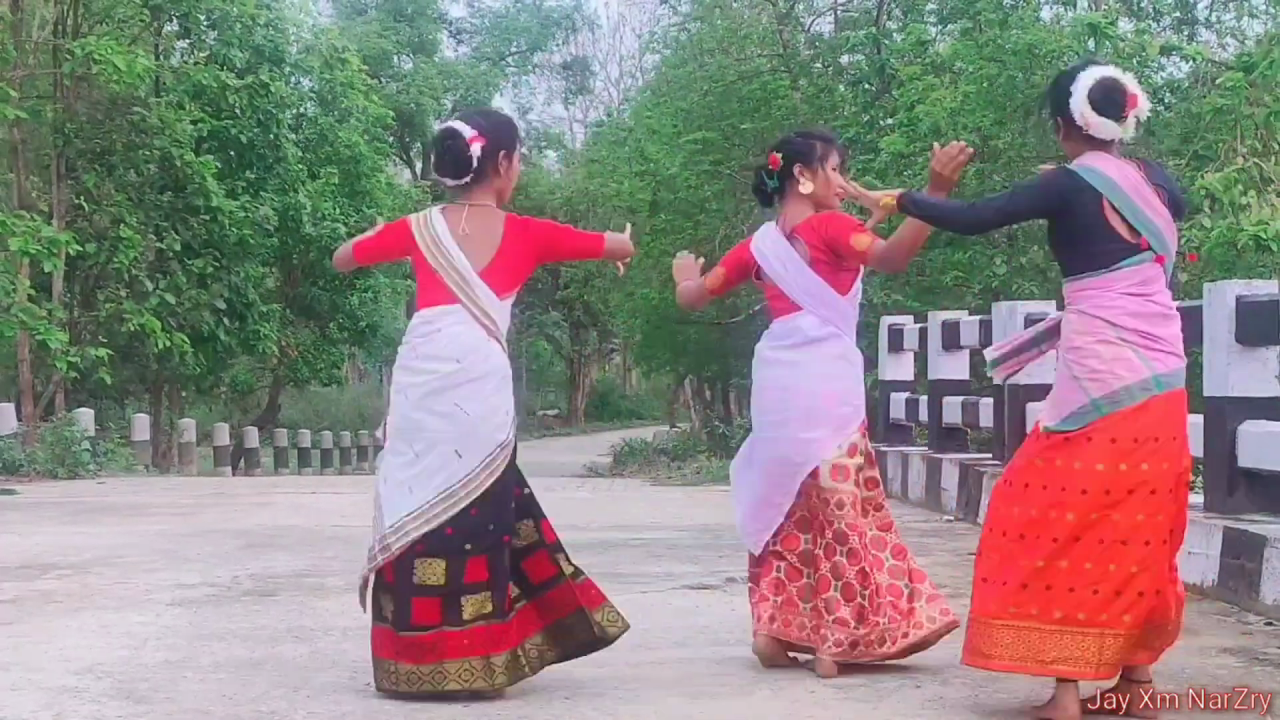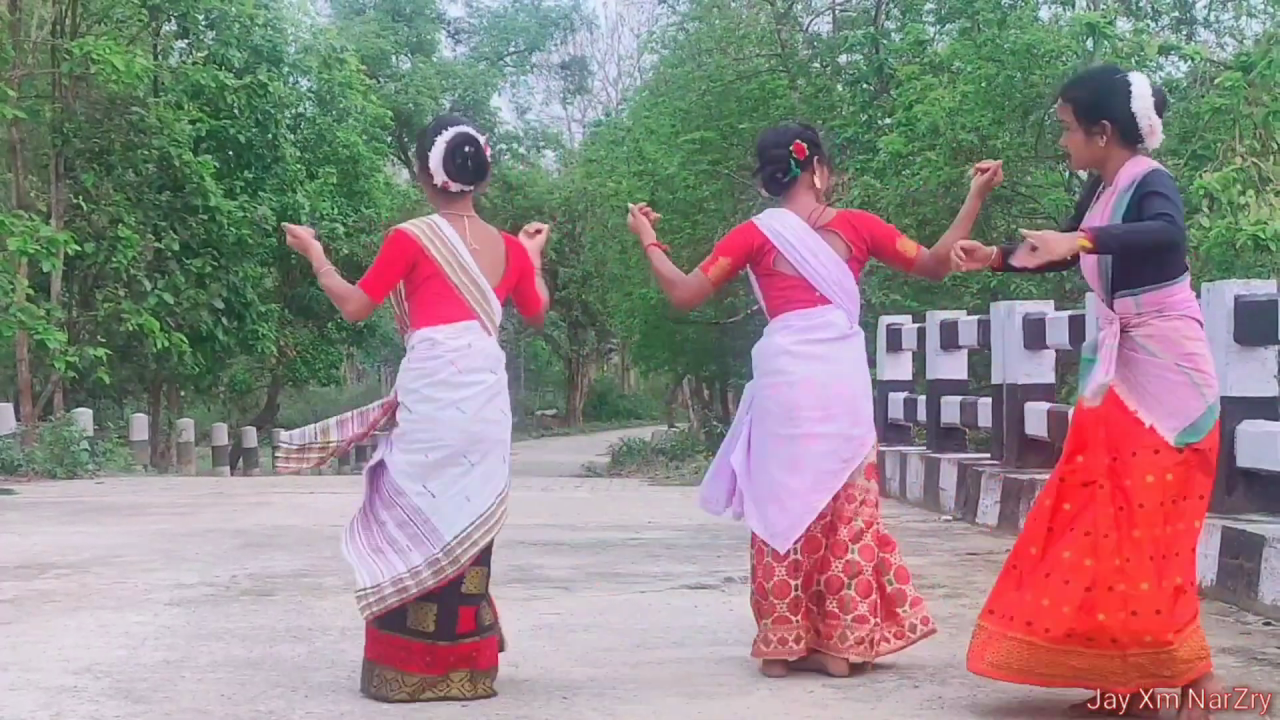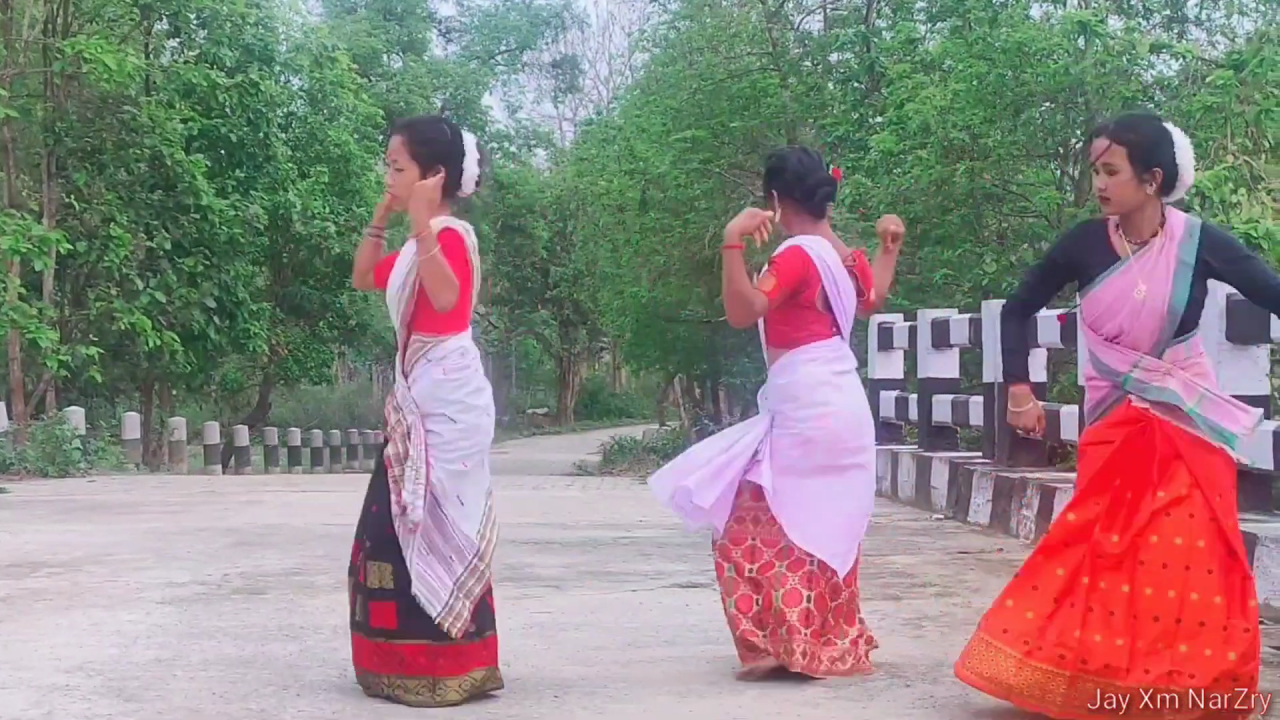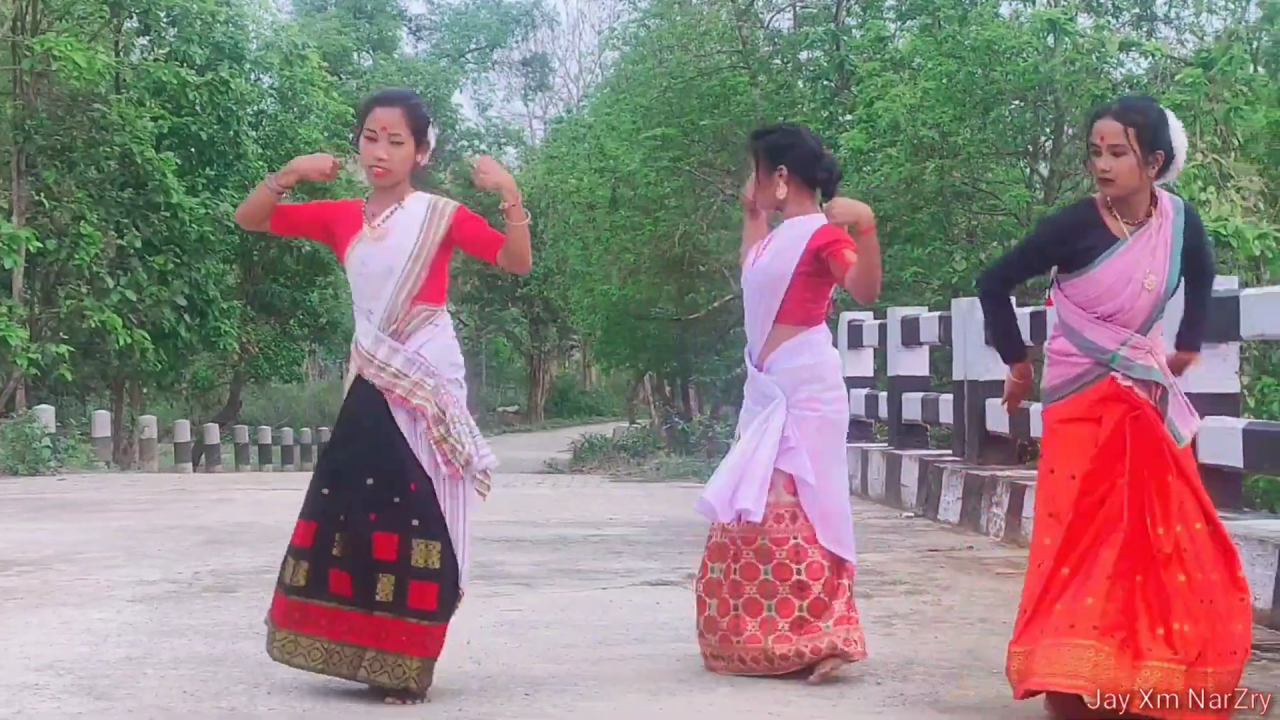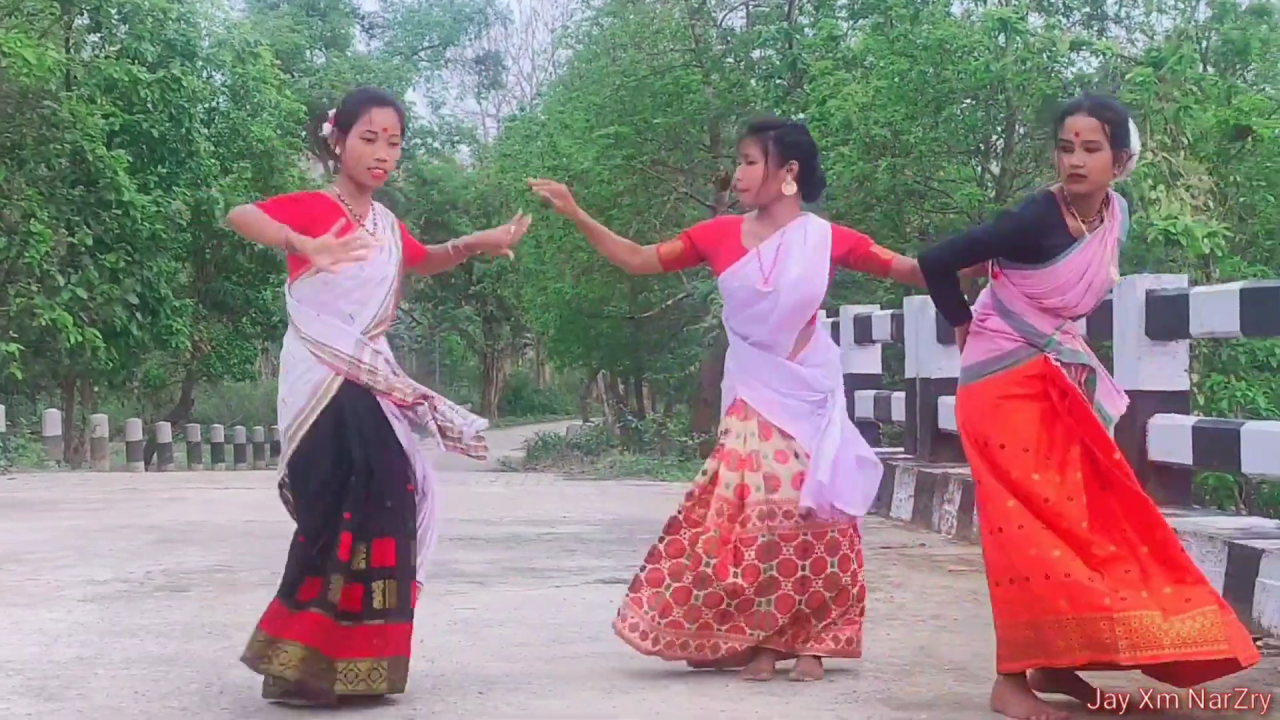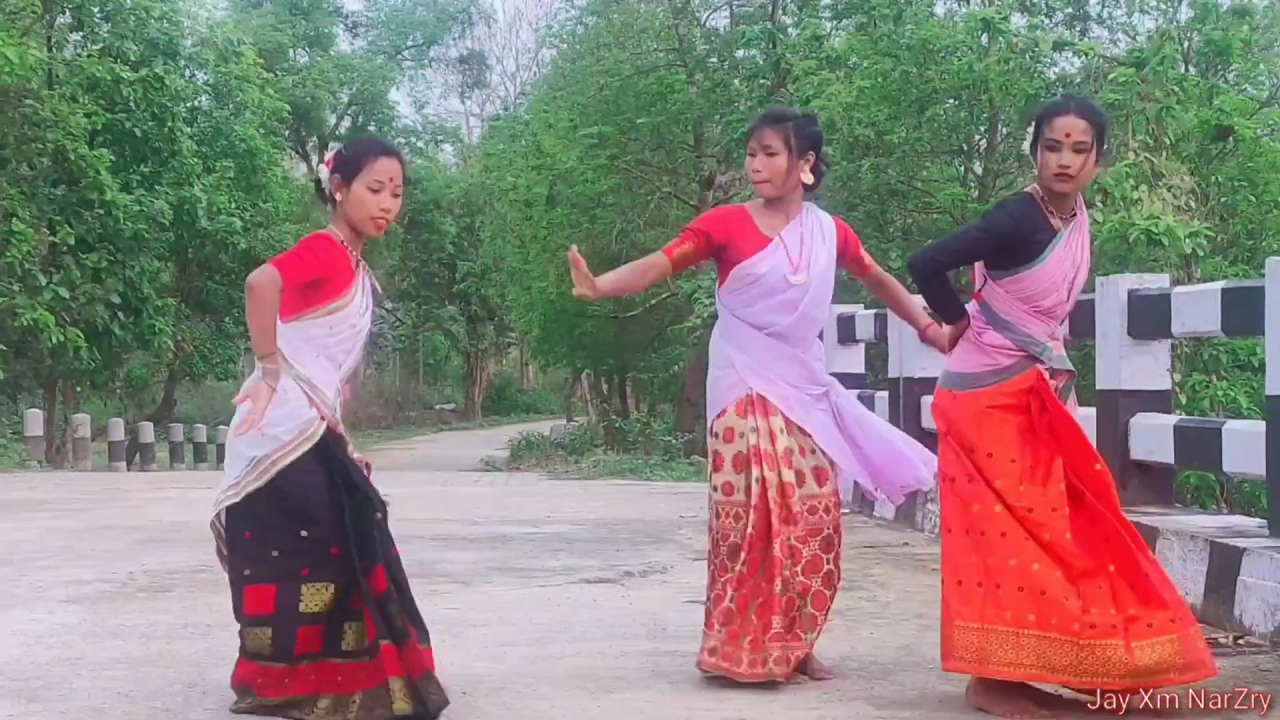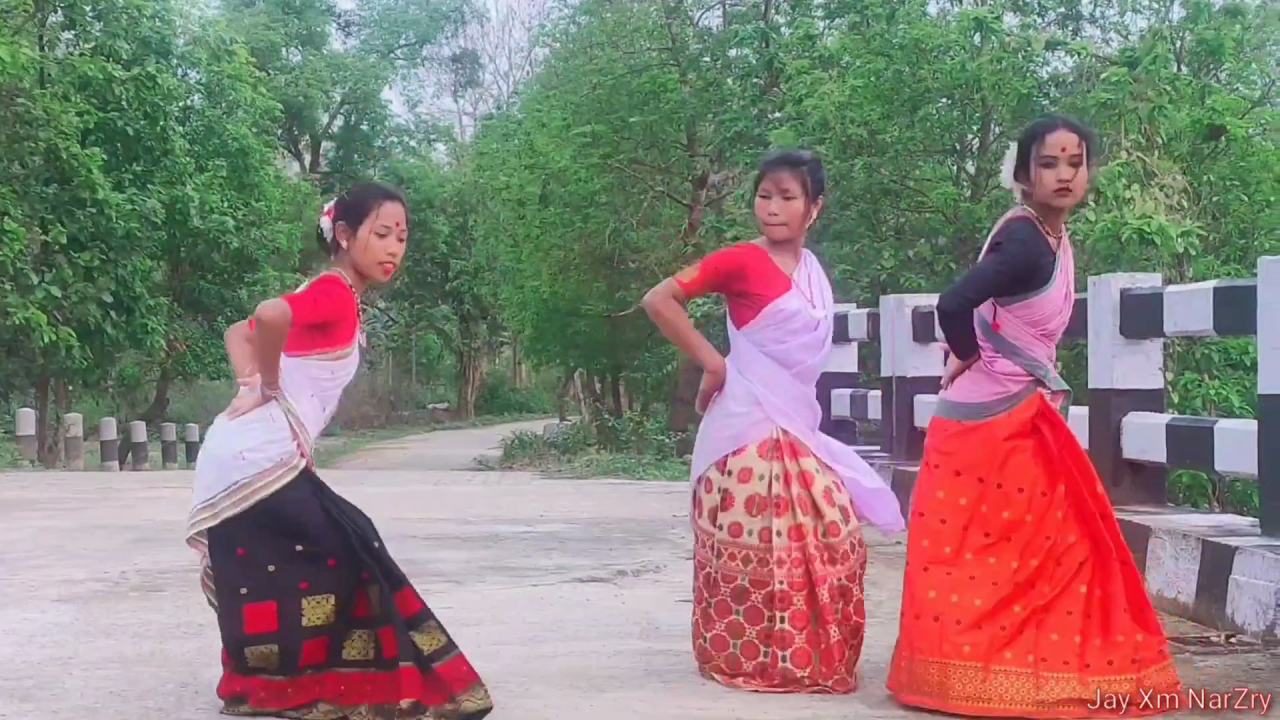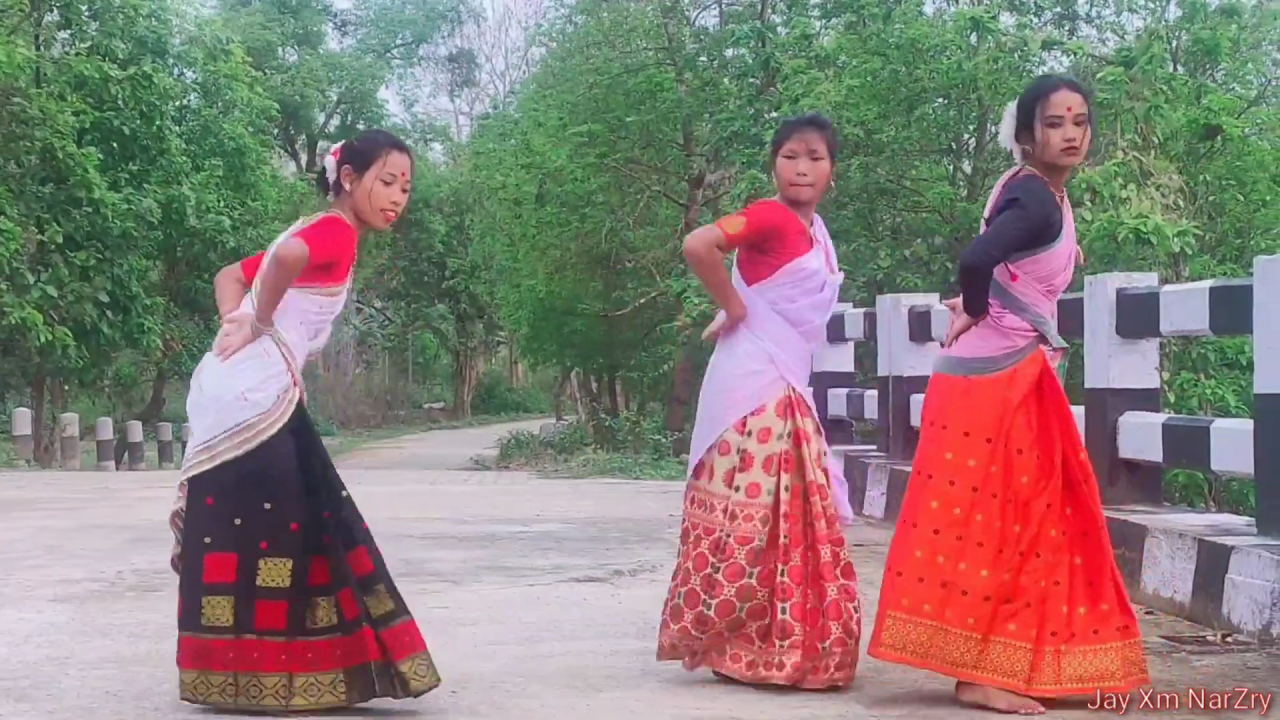
dt=0.2s
person 1, frame 1
left shoulder: (1068, 182)
right shoulder: (1151, 175)
left elbow: (978, 218)
left wrist: (900, 199)
left hip: (1102, 378)
right hip: (1158, 380)
left knee: (1056, 519)
right knee: (1132, 531)
person 1, frame 2
left shoulder: (1149, 184)
right shoulder: (1106, 189)
left elbow: (1163, 232)
right elbow: (1047, 252)
left wrist: (1074, 242)
right wrist: (997, 256)
left hip: (1164, 379)
right hip: (1127, 375)
left knee: (1135, 532)
right knee: (1103, 522)
person 1, frame 3
left shoulder: (1199, 241)
right shoulder: (1084, 243)
right elbow: (1018, 309)
right wrist: (1018, 387)
left hip: (1186, 421)
right hip: (1113, 422)
left knee: (1195, 563)
right knee: (1098, 553)
person 1, frame 4
left shoulder: (1181, 219)
right shoulder: (1074, 223)
left elbow: (1201, 285)
right elbow: (994, 283)
left wrist: (1186, 349)
right wrist: (1016, 361)
left hip: (1146, 398)
right hip: (1081, 400)
left knee: (1171, 538)
right knee: (1086, 539)
person 1, frame 5
left shoulder: (1117, 213)
right shoulder: (1036, 217)
right elbow: (936, 261)
right wrist: (965, 324)
left hip: (1061, 381)
right hip: (1005, 383)
left knee: (1088, 512)
right knee: (1032, 525)
left ankle: (1050, 662)
person 1, frame 6
left shoulder: (1078, 215)
right shoulder: (1019, 216)
right elbow: (925, 266)
right wrist: (959, 326)
left hip: (1036, 389)
right hip: (990, 392)
left knee: (1060, 521)
right knee: (1012, 529)
left ankle: (1023, 666)
person 1, frame 7
left shoulder: (1050, 236)
right shoulder: (1027, 244)
right elbow: (954, 306)
right wrist: (970, 357)
left hip: (1026, 411)
right hip: (993, 414)
left knee: (1061, 539)
right knee: (992, 552)
person 1, frame 8
left shoulder: (1031, 191)
right shoulder: (1038, 199)
left elbow: (988, 262)
right elbow: (978, 259)
left wrist: (974, 311)
right wrist: (975, 314)
left hip: (1017, 375)
right hip: (996, 377)
left knee: (1034, 516)
right knee: (990, 520)
left ankle: (1007, 664)
right ankle: (979, 673)
person 2, frame 1
left shoulder: (418, 226)
right shoulder: (524, 231)
left elbow: (345, 257)
right elbow: (615, 250)
left wrist: (372, 233)
right wrist: (621, 239)
left hip: (419, 378)
right hip: (480, 383)
left knee: (422, 511)
right knee: (492, 507)
left ankle: (418, 663)
right ankle: (474, 661)
person 2, frame 2
left shoulder: (410, 238)
right shoulder: (506, 245)
left elbow: (352, 307)
right elbow: (537, 314)
left wrist: (312, 251)
right wrist: (535, 253)
left hip: (435, 399)
right hip: (485, 397)
left knee: (407, 521)
right knee: (452, 525)
left ankle: (416, 666)
right ankle: (460, 663)
person 2, frame 3
left shoulder: (447, 236)
right shoulder: (420, 242)
left elbow: (444, 303)
right elbow: (364, 278)
left wrist: (422, 221)
right wrist: (382, 217)
left hip: (444, 405)
right hip: (422, 403)
left knee: (425, 526)
right knee: (401, 524)
left ankle: (435, 668)
right ankle: (435, 664)
person 2, frame 4
left shoulder: (442, 214)
right shoulder: (343, 216)
left elbow: (518, 262)
right elbow: (249, 217)
left wrist: (509, 195)
right wrist: (290, 173)
left hip: (427, 381)
right hip: (373, 382)
left knee: (414, 504)
right knee: (351, 498)
left ankle: (401, 660)
right ankle: (381, 657)
person 2, frame 5
left shoulder: (384, 221)
right shoulder: (314, 206)
left elbow: (422, 258)
right elbow: (241, 217)
left wrist: (484, 242)
right wrist: (306, 246)
left hip: (367, 386)
right hip: (321, 386)
left knee: (382, 513)
right knee: (336, 516)
left ankle: (356, 662)
right ankle: (308, 657)
person 2, frame 6
left shoulder: (352, 264)
right shoulder: (325, 249)
right elbow: (263, 285)
right wrist: (269, 374)
left hip: (310, 435)
right hip: (286, 435)
left knee: (352, 537)
right knee: (334, 544)
person 2, frame 7
left shoulder: (327, 298)
right shoulder: (334, 293)
left elbow: (241, 333)
right elbow: (275, 315)
left wrist: (251, 382)
right wrist: (265, 388)
left hip: (261, 457)
right hip: (260, 461)
left knee: (343, 556)
right knee: (331, 558)
person 2, frame 8
left shoulder: (314, 231)
right shoulder: (339, 231)
left elbow: (231, 276)
right elbow: (293, 260)
left wrist: (233, 328)
right wrist: (256, 325)
left hip: (241, 389)
right hip: (254, 394)
left knee: (293, 521)
right knee: (267, 527)
right ankle: (257, 677)
person 3, frame 1
left shoulder: (758, 245)
right shoulder: (831, 228)
left elbow: (691, 297)
right elbow: (887, 254)
left wrist: (685, 268)
right wrist: (936, 188)
left hip: (777, 383)
right hip: (829, 384)
left knee: (786, 510)
right knee: (843, 513)
left ankle: (778, 631)
right ankle: (837, 640)
person 3, frame 2
left shoulder: (755, 234)
right shoulder: (855, 226)
left elbow: (685, 296)
right elbow: (935, 263)
left wrist: (648, 240)
right wrist: (976, 197)
left hip: (783, 380)
right hip: (843, 382)
left knee: (781, 513)
right knee: (846, 513)
left ankle: (783, 644)
right ankle: (846, 642)
person 3, frame 3
left shoulder: (797, 255)
right shoulder: (844, 255)
left elbow: (743, 313)
right elbow: (871, 301)
left wrist: (732, 246)
right wrist: (890, 250)
left hip: (805, 411)
right hip: (836, 409)
left knee: (751, 528)
right knee: (811, 531)
left ankle: (785, 644)
right ankle: (828, 647)
person 3, frame 4
left shoulder: (823, 234)
right shoulder: (769, 236)
left elbow: (866, 287)
left wrist: (863, 232)
right wrist: (758, 217)
left hip: (803, 392)
right hip: (769, 393)
left knee: (786, 516)
right knee: (750, 516)
left ankle: (820, 640)
right ankle: (783, 642)
person 3, frame 5
left shoulder: (829, 238)
right shoulder: (718, 235)
left elbow: (906, 269)
right elbow: (640, 259)
right wrist: (577, 215)
left hip: (812, 392)
right hip: (752, 393)
left knee: (818, 516)
right knee: (735, 510)
left ankle: (804, 639)
right ankle: (743, 638)
person 3, frame 6
left shoulder: (831, 231)
right shoulder: (723, 224)
left elbow: (881, 282)
right elbow: (655, 266)
left wrist: (932, 331)
right wrist: (597, 284)
left hip: (802, 385)
right hip: (743, 386)
left knee: (813, 511)
right knee: (755, 514)
left ankle: (792, 642)
right ankle: (745, 647)
person 3, frame 7
left shoulder: (815, 270)
right shoulder: (742, 259)
right elbow: (658, 298)
right wrist: (708, 359)
left hip: (797, 428)
right hip: (747, 424)
left knee: (834, 540)
right knee: (746, 548)
left ankle: (808, 661)
right ankle: (735, 661)
person 3, frame 8
left shoulder: (811, 229)
right shoulder: (772, 215)
right elbow: (698, 245)
right wrist: (732, 306)
left hip: (784, 389)
right hip: (752, 386)
left knee: (805, 517)
right knee: (743, 516)
left ankle: (792, 649)
right ankle: (718, 645)
